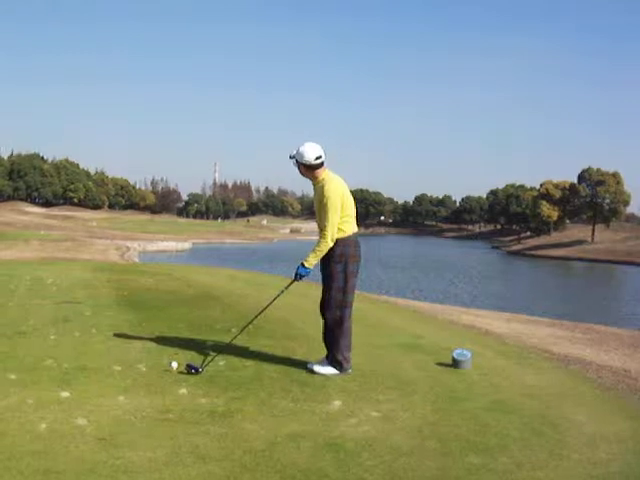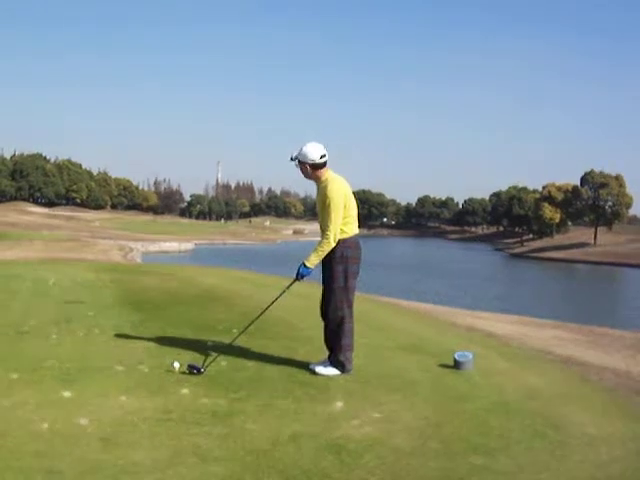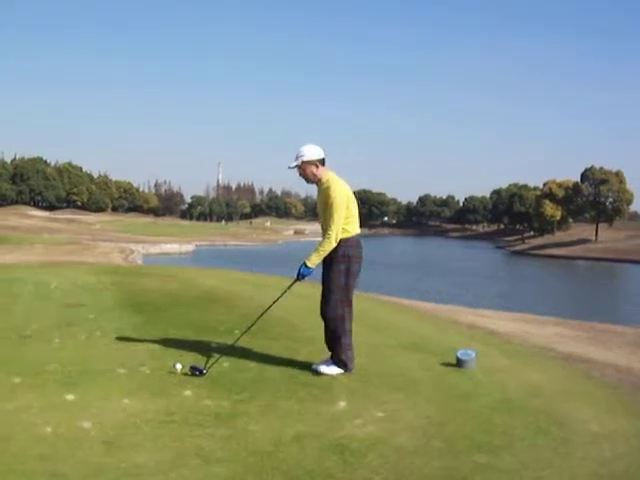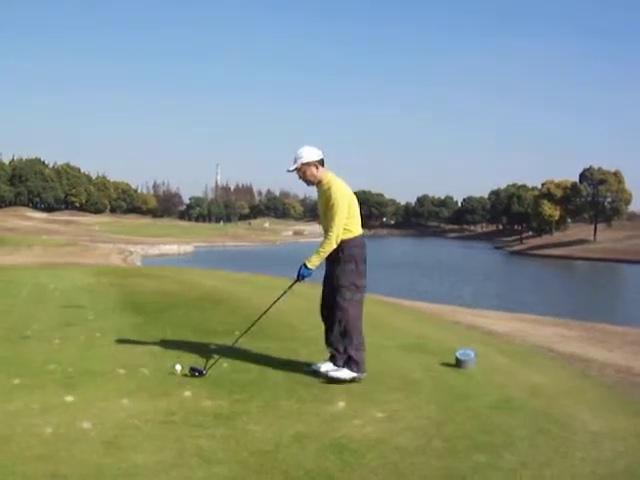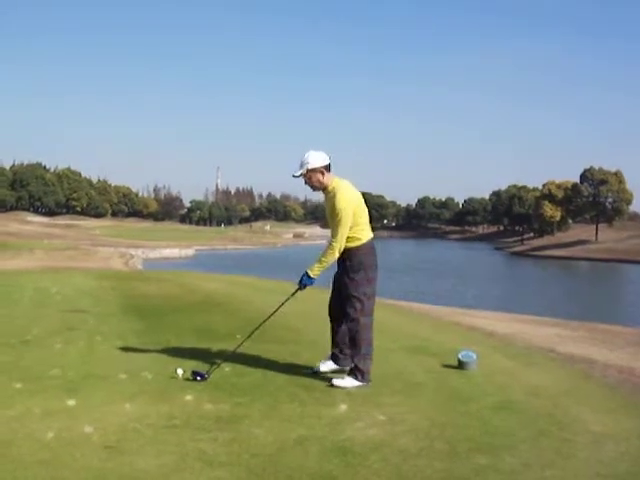
dt=0.4s
person 1, frame 1
left shoulder: (330, 188)
right shoulder: (323, 183)
left elbow: (328, 236)
left wrist: (307, 263)
right wrist: (312, 260)
left hip: (342, 249)
right hip: (334, 248)
left knee: (338, 308)
right knee: (329, 307)
left ankle: (340, 362)
right ankle: (332, 357)
person 1, frame 2
left shoulder: (333, 188)
right shoulder: (326, 184)
left elbow: (331, 236)
left wrist: (308, 263)
right wrist: (313, 260)
left hip: (343, 250)
right hip: (335, 249)
left knee: (340, 308)
right knee: (329, 309)
left ankle: (342, 363)
right ankle: (334, 358)
person 1, frame 3
left shoulder: (335, 188)
right shoulder: (323, 186)
left elbow: (333, 235)
left wrist: (310, 262)
right wrist: (315, 260)
left hip: (345, 250)
right hip: (335, 250)
left knee: (337, 307)
right knee: (329, 308)
left ankle: (343, 361)
right ankle: (336, 358)
person 1, frame 4
left shoulder: (336, 189)
right shoulder: (323, 188)
left elbow: (334, 236)
left wrist: (310, 263)
right wrist: (317, 260)
left hip: (349, 252)
right hip: (337, 252)
left knee: (347, 308)
right knee: (329, 309)
left ankle: (355, 365)
right ankle: (338, 358)
person 1, frame 5
left shoulder: (341, 197)
right shoulder: (335, 188)
left elbow: (335, 245)
left wrist: (312, 272)
left hip: (359, 257)
right hip: (348, 256)
left knee: (357, 315)
right knee: (337, 310)
left ankle: (360, 373)
right ankle: (341, 358)
